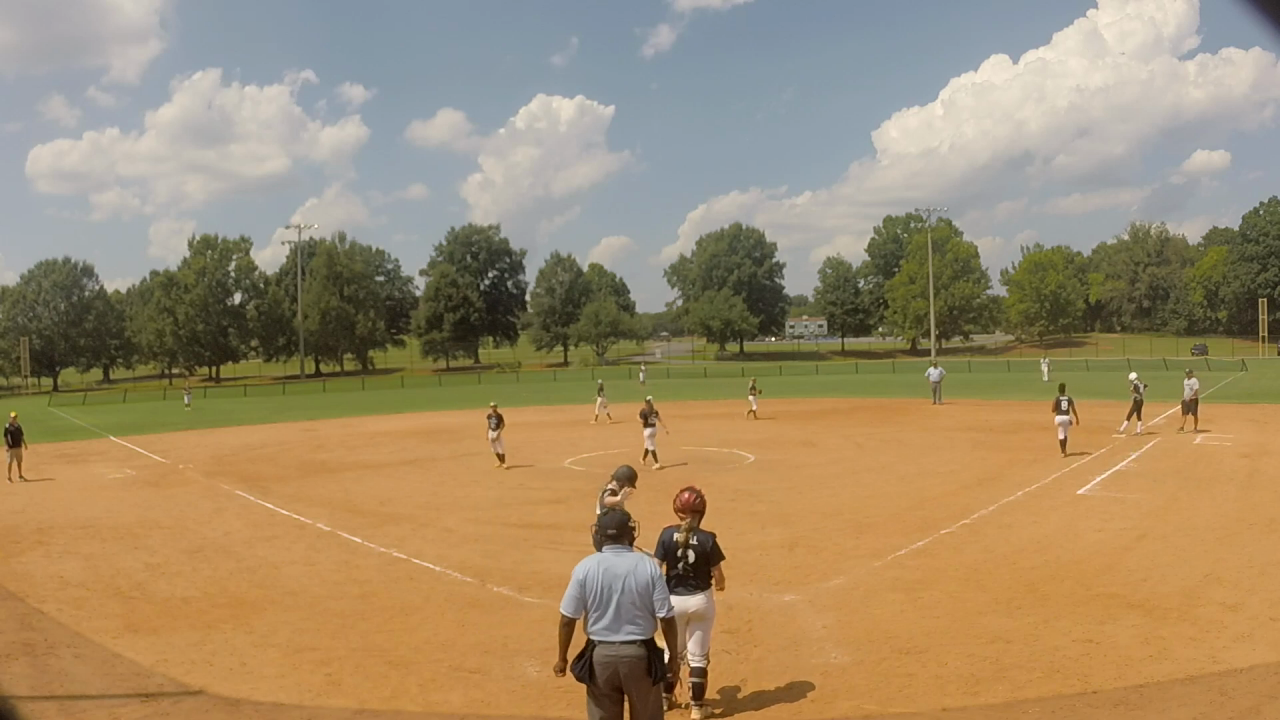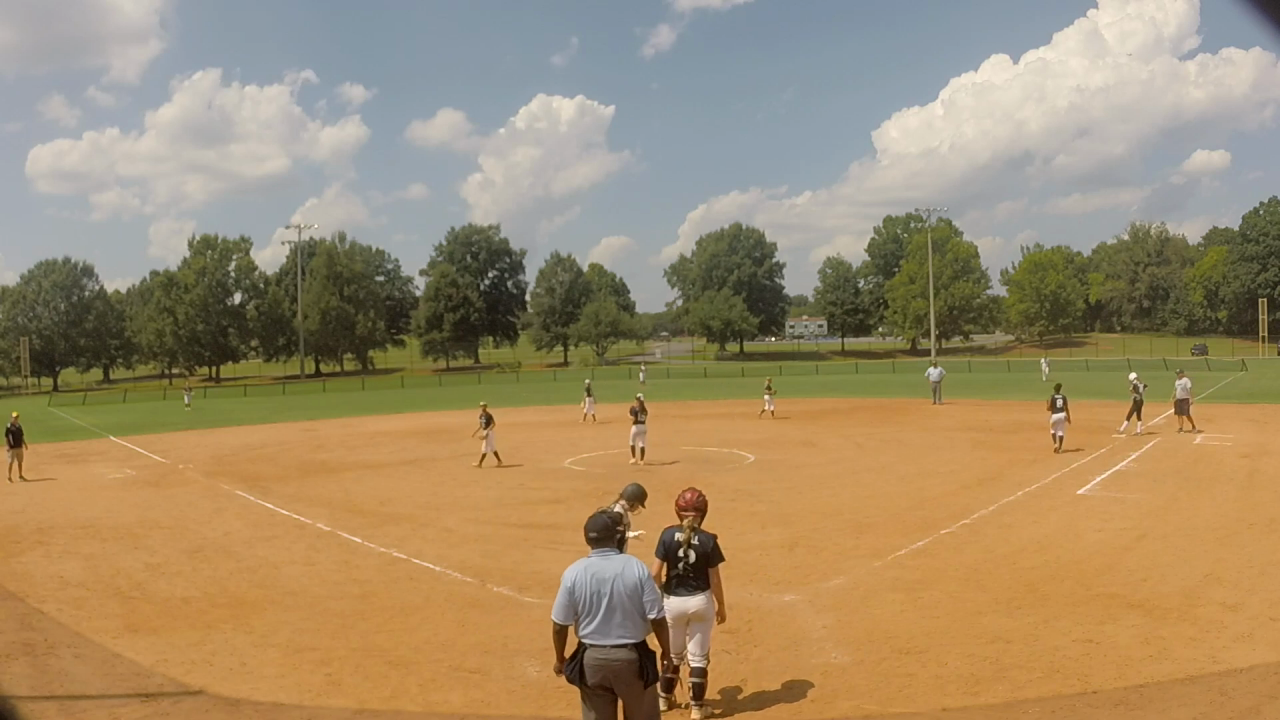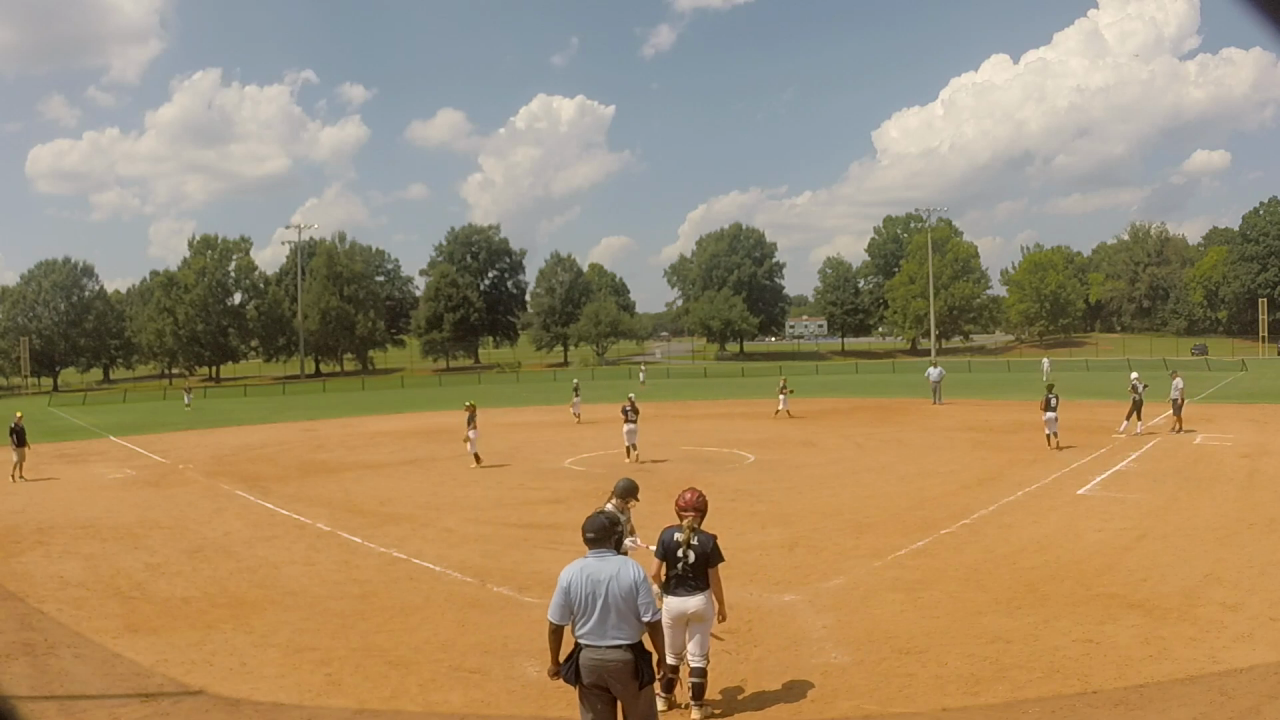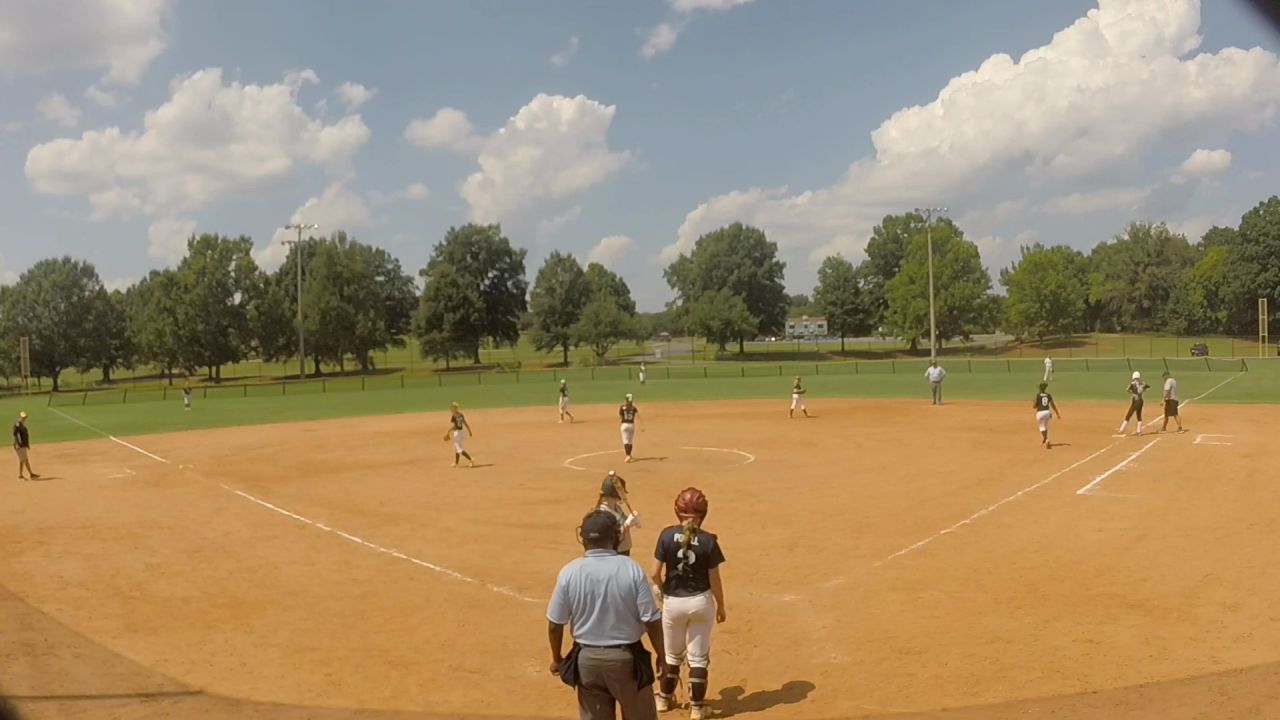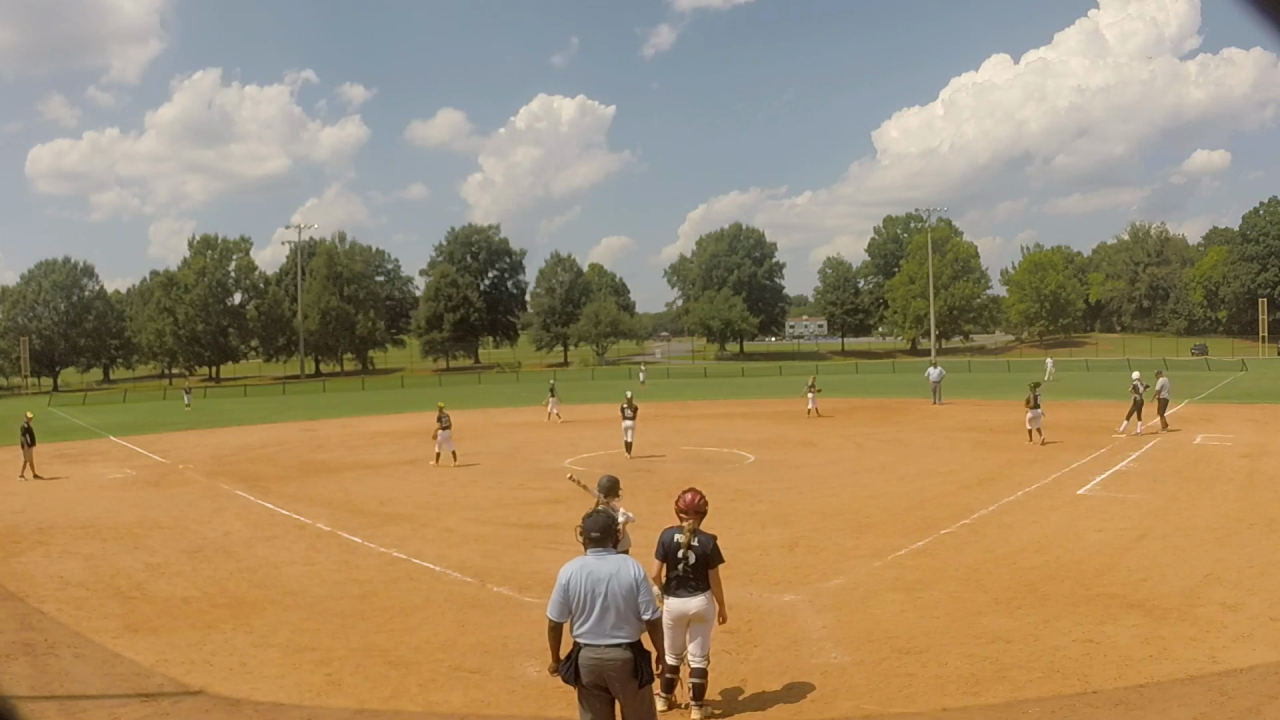
dt=0.4s
person 1, frame 1
left shoulder: (667, 535)
right shoulder: (707, 539)
right elbow: (719, 577)
right wrist: (720, 585)
left hip: (673, 600)
right hip: (701, 600)
left knee: (672, 653)
right knee: (698, 657)
left ankle: (665, 699)
person 1, frame 2
left shoulder: (668, 535)
right shoulder: (708, 540)
left elbow: (655, 573)
right elbow: (714, 580)
left wrist: (663, 591)
right wrist: (721, 606)
left hip: (673, 601)
right hip: (701, 602)
left knee: (672, 654)
right knee: (698, 657)
left ankle: (664, 699)
person 1, frame 3
left shoulder: (667, 535)
right shoulder: (708, 540)
left elbow: (654, 572)
right elbow: (714, 579)
left wrist: (663, 589)
right wrist: (722, 606)
left hip: (673, 601)
right hip: (700, 602)
left knee: (672, 654)
right knee: (698, 657)
left ankle: (664, 699)
person 1, frame 4
left shoulder: (667, 535)
right shoulder: (708, 541)
left elbow: (654, 573)
right elbow: (714, 580)
left wrist: (663, 590)
right wrist: (721, 605)
left hip: (673, 602)
right hip: (701, 602)
left knee: (672, 654)
right knee: (698, 657)
left ankle: (664, 699)
person 1, frame 5
left shoulder: (667, 536)
right shoulder: (708, 541)
left elbow: (655, 574)
right elbow: (714, 580)
left wrist: (663, 591)
right wrist: (722, 607)
left hip: (673, 602)
right hip: (701, 602)
left knee: (672, 654)
right knee: (698, 657)
left ankle: (664, 699)
person 2, frame 1
left shoulder: (585, 567)
right shoulder: (648, 565)
left elbow: (568, 619)
right elbow: (666, 618)
left wrist: (562, 657)
right wrist: (674, 656)
left hip: (600, 655)
right hip: (640, 653)
person 2, frame 2
left shoulder: (574, 573)
right shoulder: (636, 567)
left elbow: (559, 625)
right elbow: (657, 618)
left wrist: (560, 659)
right wrist: (666, 651)
left hip: (592, 658)
right hip: (632, 656)
person 2, frame 3
left shoulder: (570, 573)
right shoulder: (632, 569)
left elbow: (556, 625)
right elbow: (652, 621)
left wrist: (555, 661)
right wrist: (662, 657)
left hip: (588, 658)
right hip: (628, 657)
person 2, frame 4
left shoulder: (569, 572)
right shoulder: (631, 569)
left elbow: (555, 624)
right elbow: (651, 620)
left wrist: (557, 658)
right wrist: (661, 655)
left hip: (587, 658)
right hip: (626, 657)
person 2, frame 5
left shoulder: (569, 571)
right shoulder: (632, 567)
left elbow: (555, 622)
right elbow: (651, 618)
left wrist: (555, 658)
right wrist: (660, 653)
left hip: (587, 658)
right hip: (627, 656)
